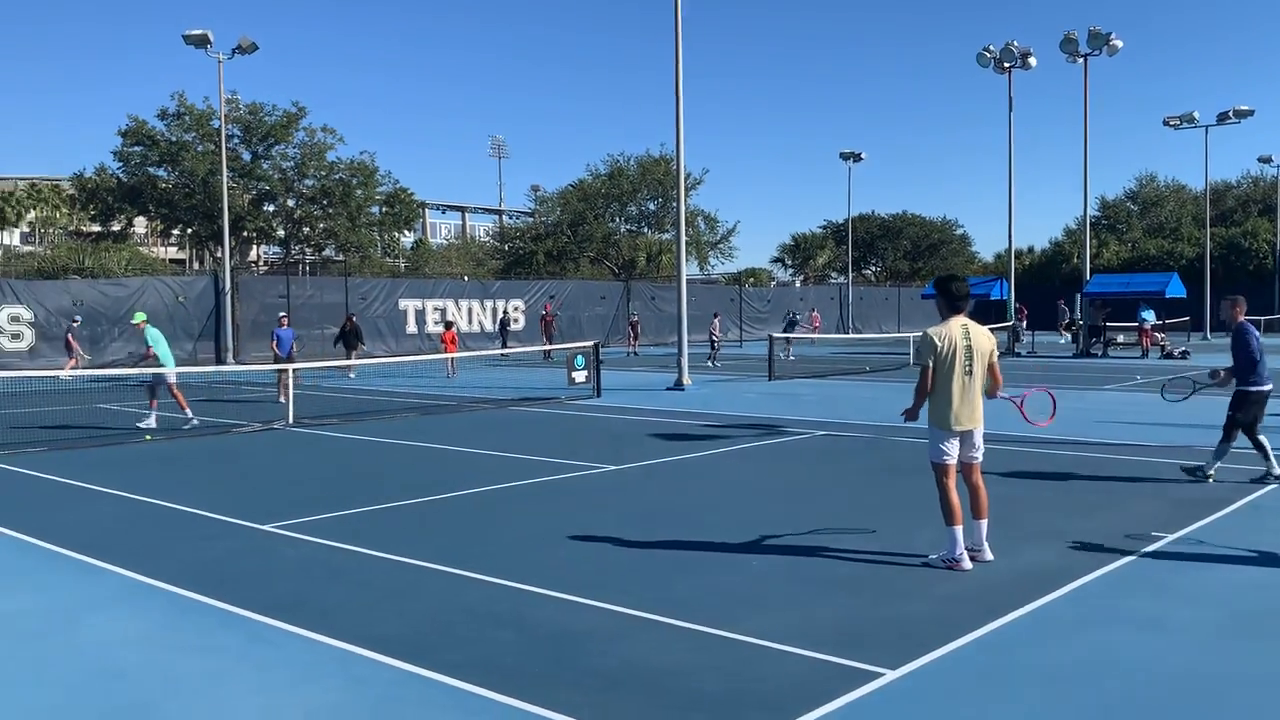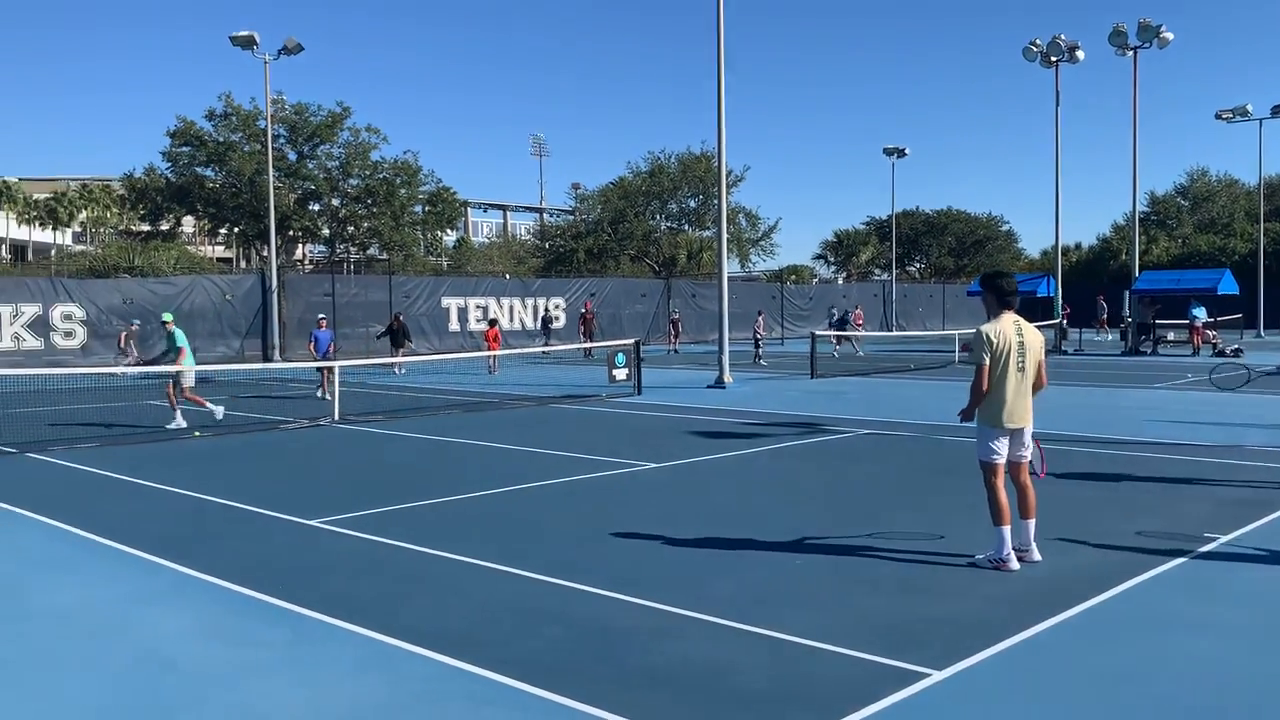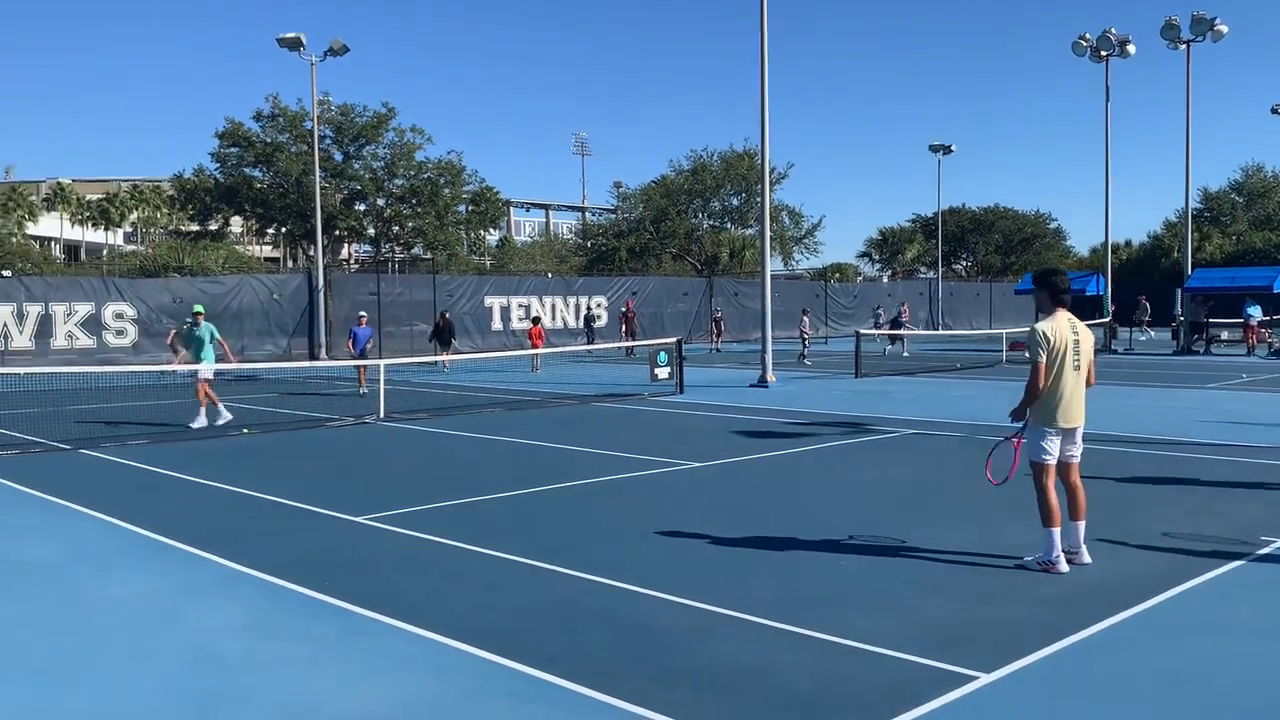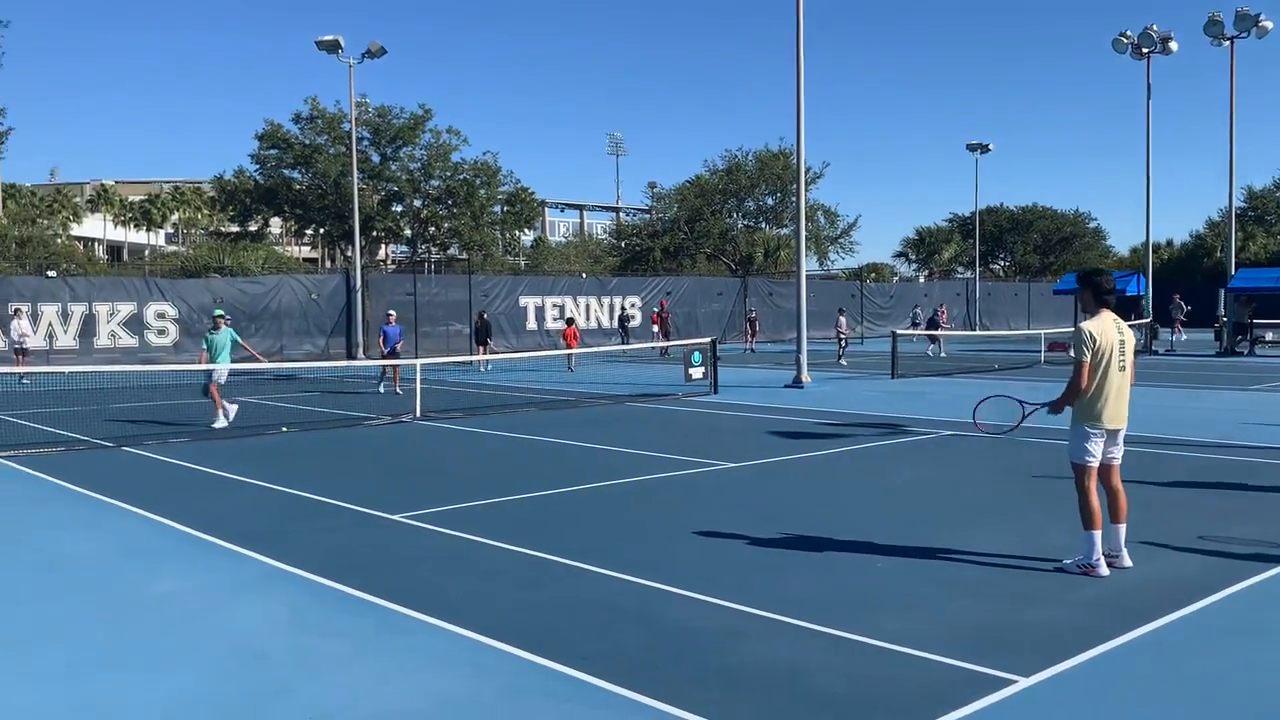
dt=0.2s
person 1, frame 1
left shoulder: (933, 335)
right shoulder: (984, 334)
left elbow: (926, 385)
right elbow: (996, 382)
left wrist: (915, 409)
right wrist: (991, 392)
left hip: (944, 420)
right hip: (974, 419)
left knee: (947, 483)
right knee: (974, 479)
left ankle: (957, 554)
right ankle: (980, 546)
person 1, frame 2
left shoulder: (987, 332)
right shoulder: (1033, 332)
left elbow: (981, 384)
right elbow: (1041, 381)
left wrist: (970, 409)
left hip: (994, 419)
right hip: (1023, 417)
left knee: (995, 482)
right knee: (1022, 478)
left ankle: (1004, 553)
right ankle: (1028, 546)
person 1, frame 3
left shoulder: (1043, 329)
right shoulder: (1084, 330)
left elbow: (1037, 382)
right elbow: (1089, 380)
left wrist: (1022, 408)
left hip: (1047, 419)
right hip: (1075, 417)
left knee: (1045, 483)
right knee: (1072, 479)
left ankle: (1054, 556)
right ankle: (1077, 548)
person 1, frame 4
left shoulder: (1088, 329)
right shoulder: (1125, 330)
left elbow: (1080, 381)
right elbow: (1129, 378)
left wrist: (1059, 403)
left hip: (1090, 419)
right hip: (1117, 418)
left knee: (1087, 485)
right knee: (1113, 482)
left ankle: (1094, 559)
right ankle: (1118, 551)
